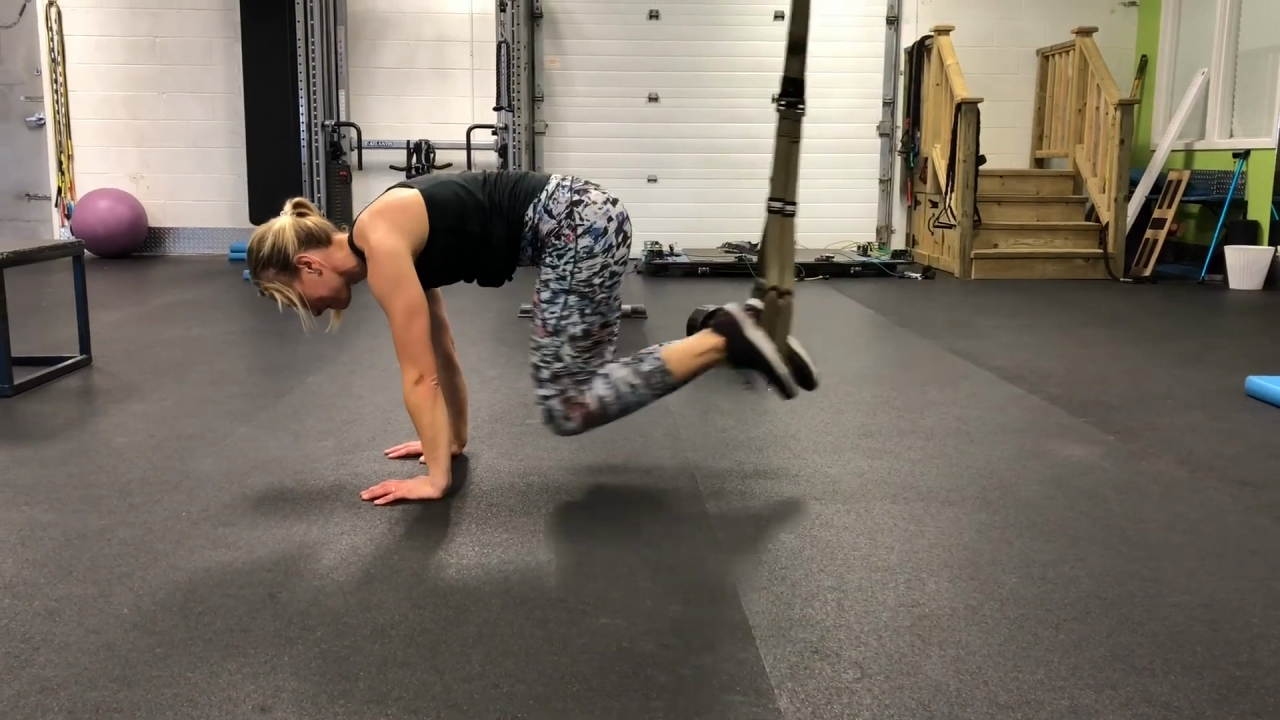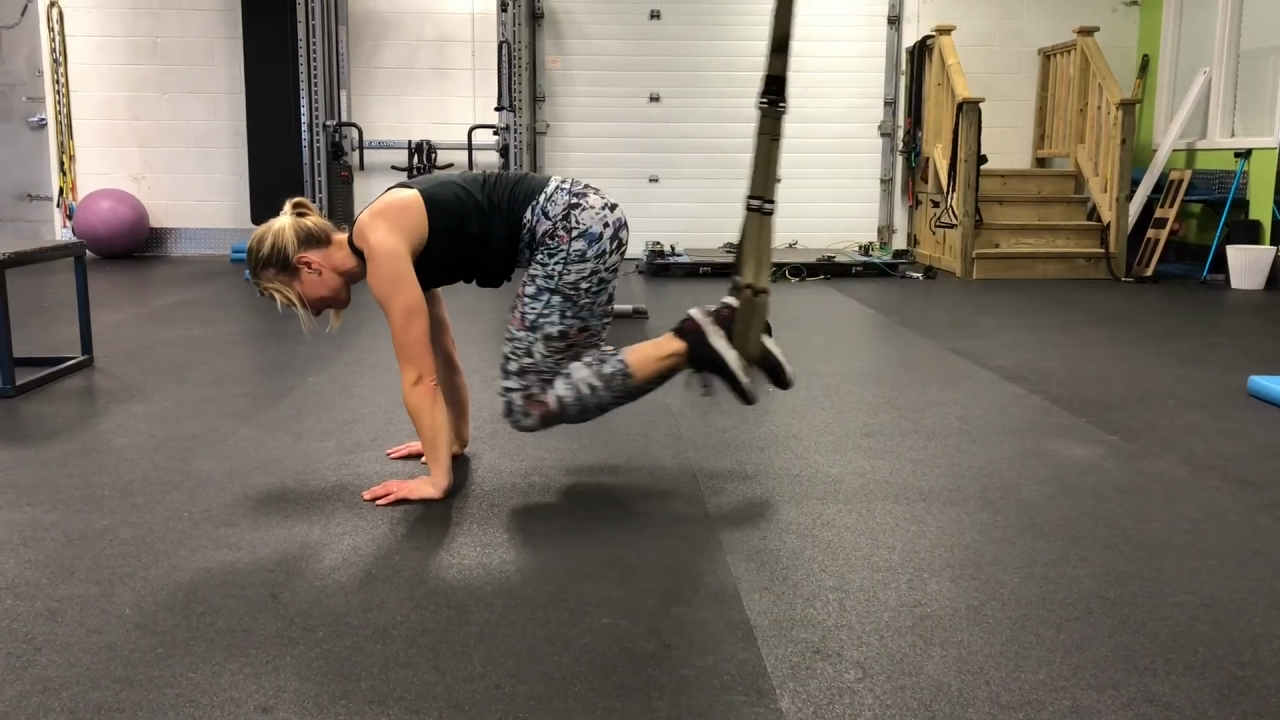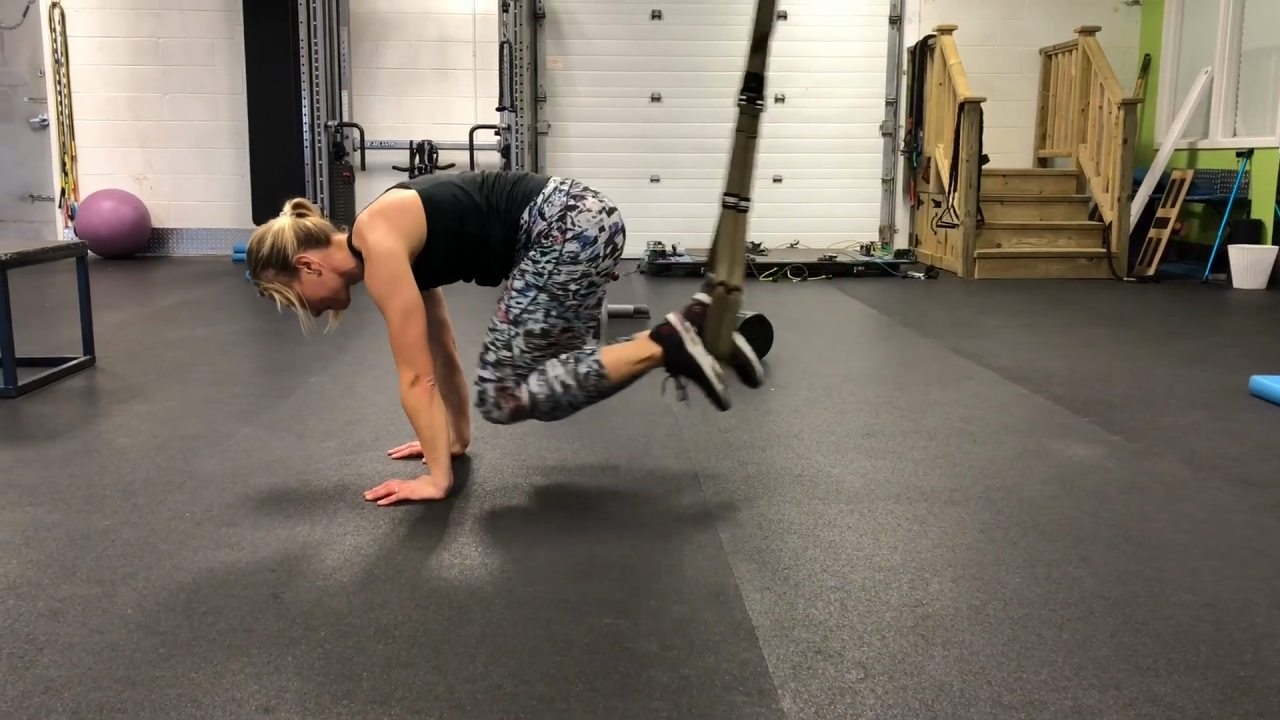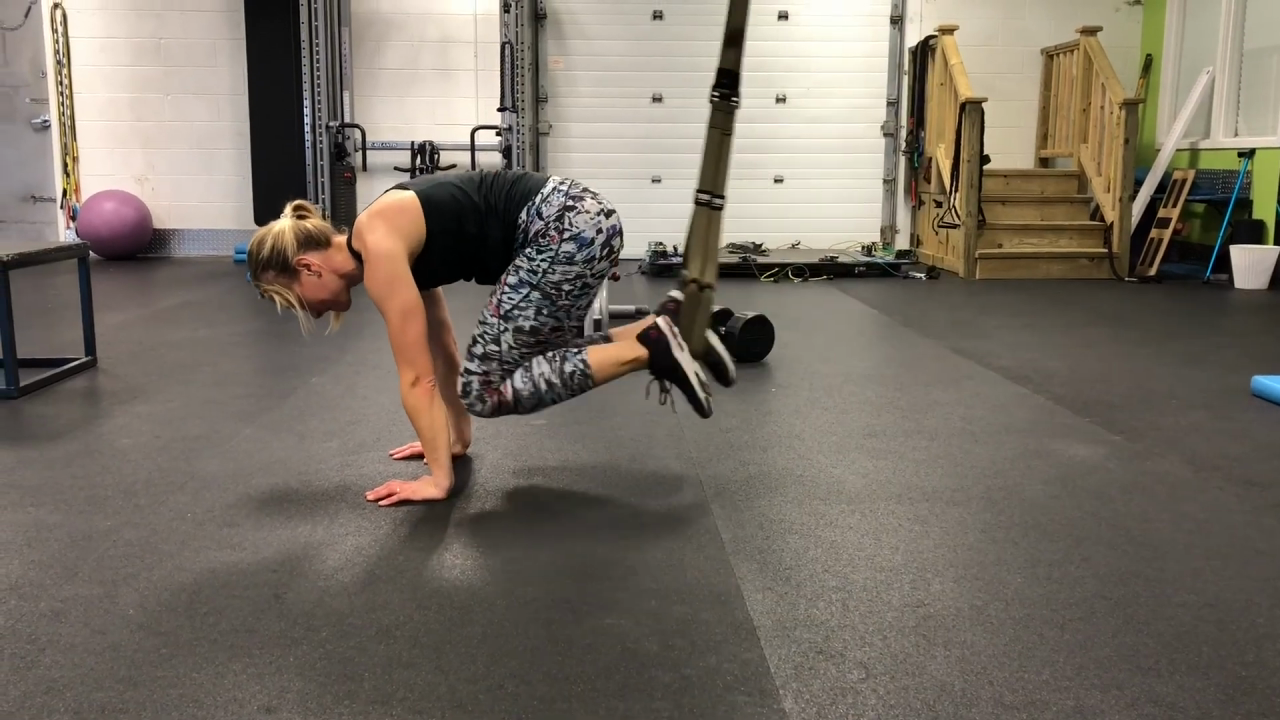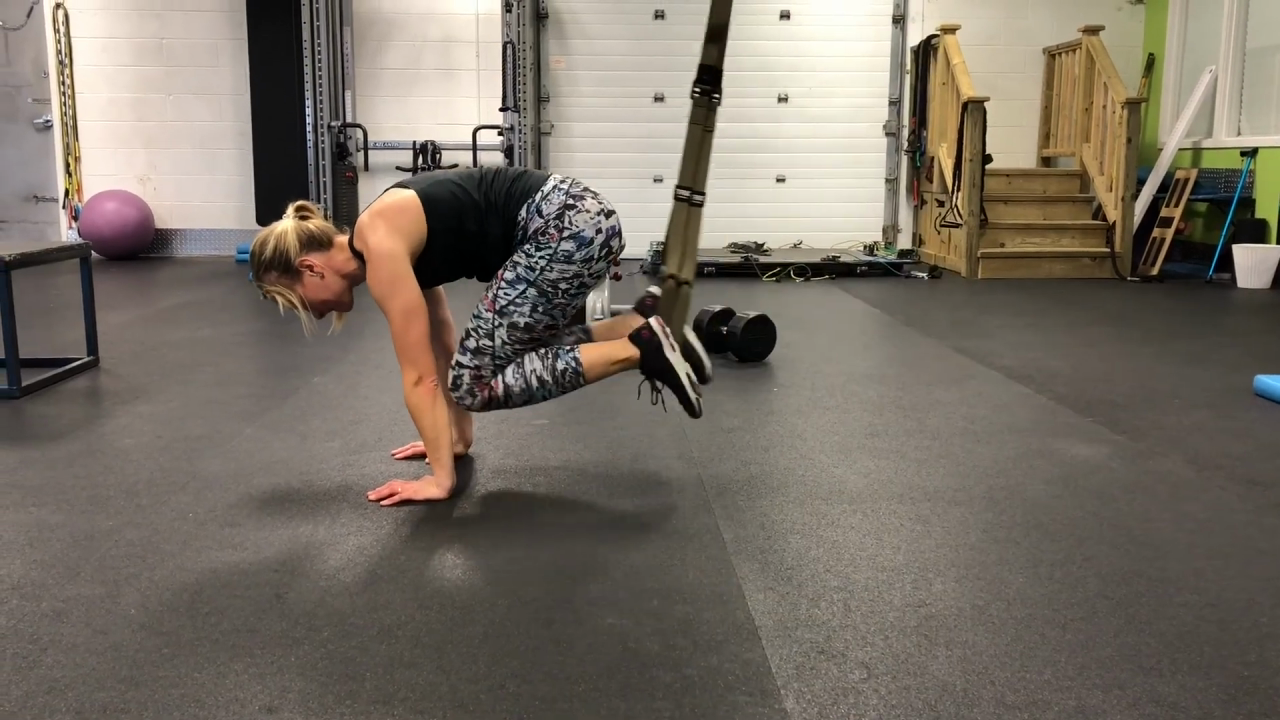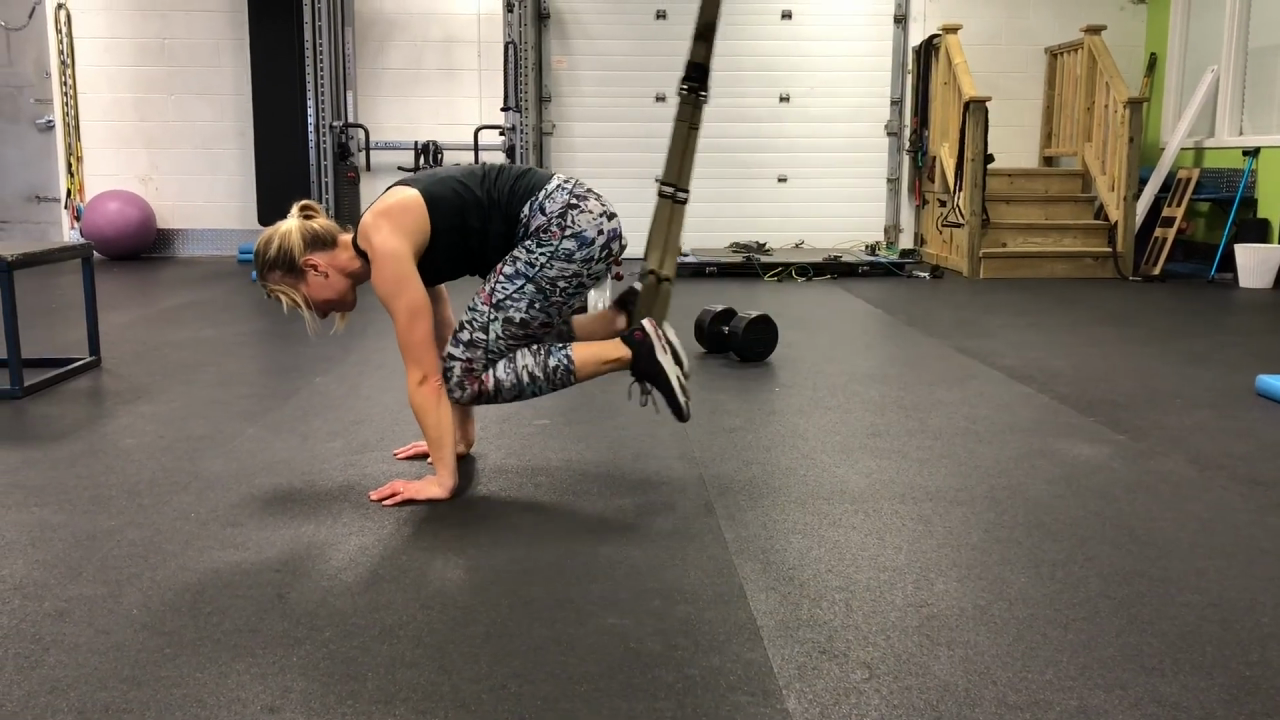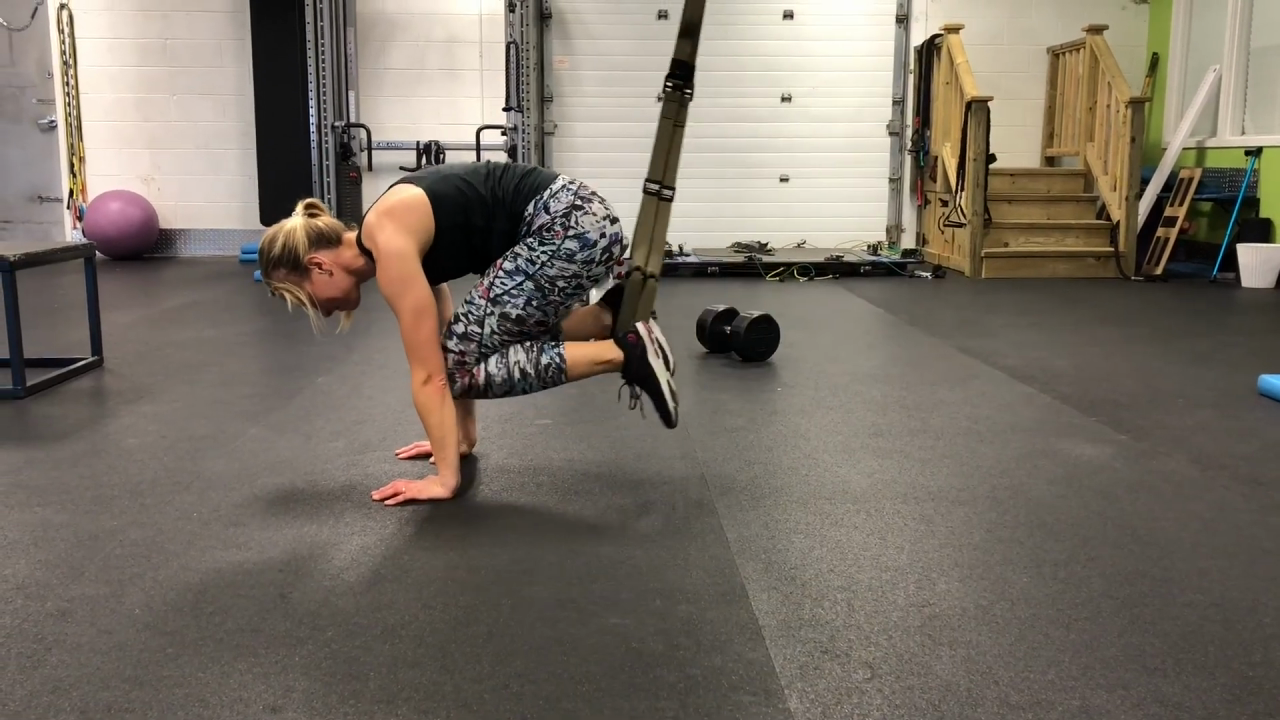
dt=0.1s
person 1, frame 1
left shoulder: (380, 246)
right shoulder: (399, 243)
left elbow: (420, 375)
right elbow: (442, 354)
left wrist: (436, 477)
right wrist: (453, 438)
left hip: (576, 223)
right hip: (583, 221)
left knee: (567, 408)
right knee: (582, 387)
left ankle: (721, 341)
right ankle: (731, 333)
person 1, frame 2
left shoulder: (380, 247)
right shoulder: (397, 244)
left elbow: (419, 375)
right elbow: (440, 354)
left wrist: (437, 477)
right wrist: (455, 437)
left hip: (570, 227)
right hip: (576, 221)
left knee: (528, 404)
right knee: (561, 385)
left ankle: (686, 344)
right ankle: (703, 332)
person 1, frame 3
left shoulder: (376, 247)
right shoulder: (396, 241)
left elbow: (417, 376)
right elbow: (441, 350)
left wrist: (438, 476)
right wrist: (456, 437)
left hip: (570, 226)
right hip: (583, 222)
left knee: (501, 394)
right knee: (535, 379)
left ankle: (661, 347)
right ankle: (682, 328)
person 1, frame 4
left shoulder: (378, 249)
right shoulder: (396, 242)
left elbow: (417, 376)
right elbow: (440, 351)
left wrist: (439, 478)
right wrist: (456, 437)
left hip: (566, 226)
right hip: (573, 221)
left knee: (484, 389)
right knee: (518, 375)
left ankle: (645, 350)
right ankle: (659, 328)
person 1, frame 5
left shoulder: (378, 248)
right shoulder: (396, 239)
left elbow: (420, 376)
right elbow: (443, 350)
left wrist: (441, 479)
right wrist: (456, 437)
left hip: (567, 226)
right hip: (579, 220)
left knee: (476, 381)
right knee: (503, 362)
left ankle: (637, 350)
right ankle: (641, 325)
person 1, frame 6
left shoulder: (385, 247)
right shoulder: (396, 236)
left elbow: (426, 375)
right elbow: (443, 348)
left wrist: (444, 478)
right wrist: (461, 437)
left hip: (567, 225)
right hip: (574, 219)
left knee: (467, 375)
right knee: (501, 358)
left ankle: (629, 351)
right ankle: (625, 323)
person 1, frame 7
left shoulder: (388, 244)
right shoulder: (398, 234)
left elbow: (430, 373)
right elbow: (446, 341)
left wrist: (446, 478)
right wrist: (462, 436)
left hip: (570, 227)
right hip: (580, 221)
left knee: (459, 365)
right knee: (482, 348)
left ankle: (620, 353)
right ankle: (612, 319)
